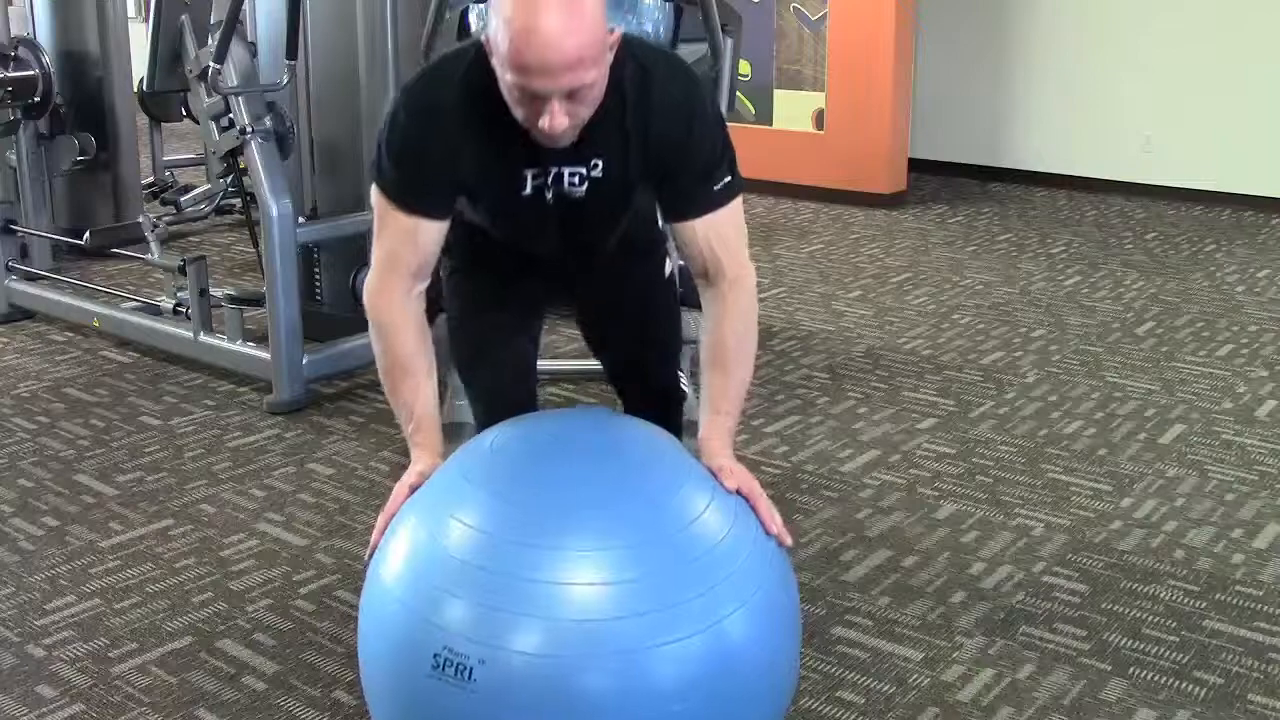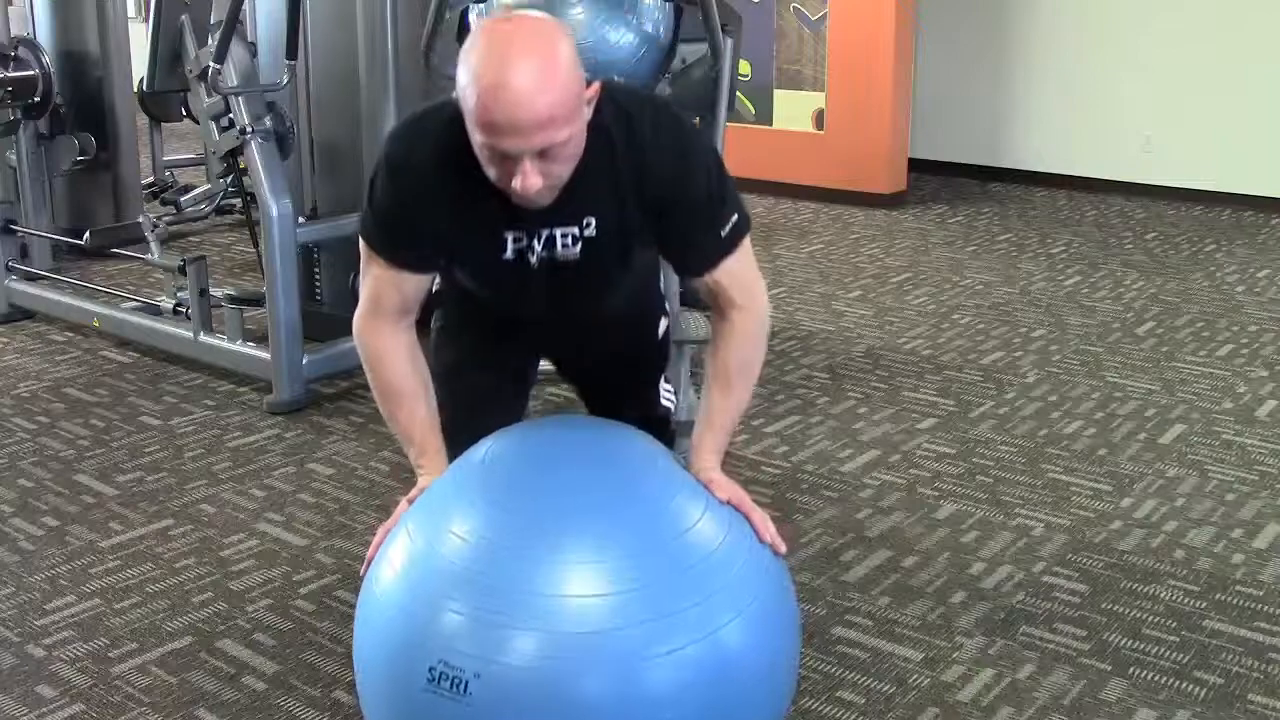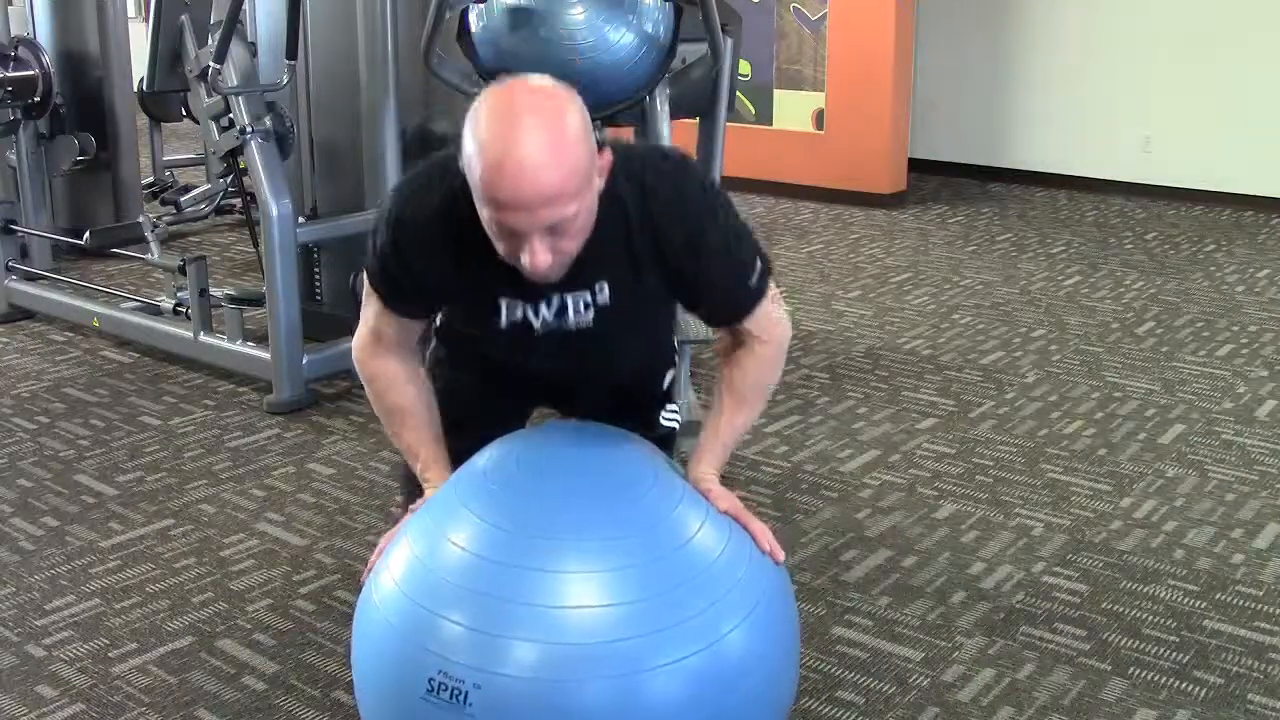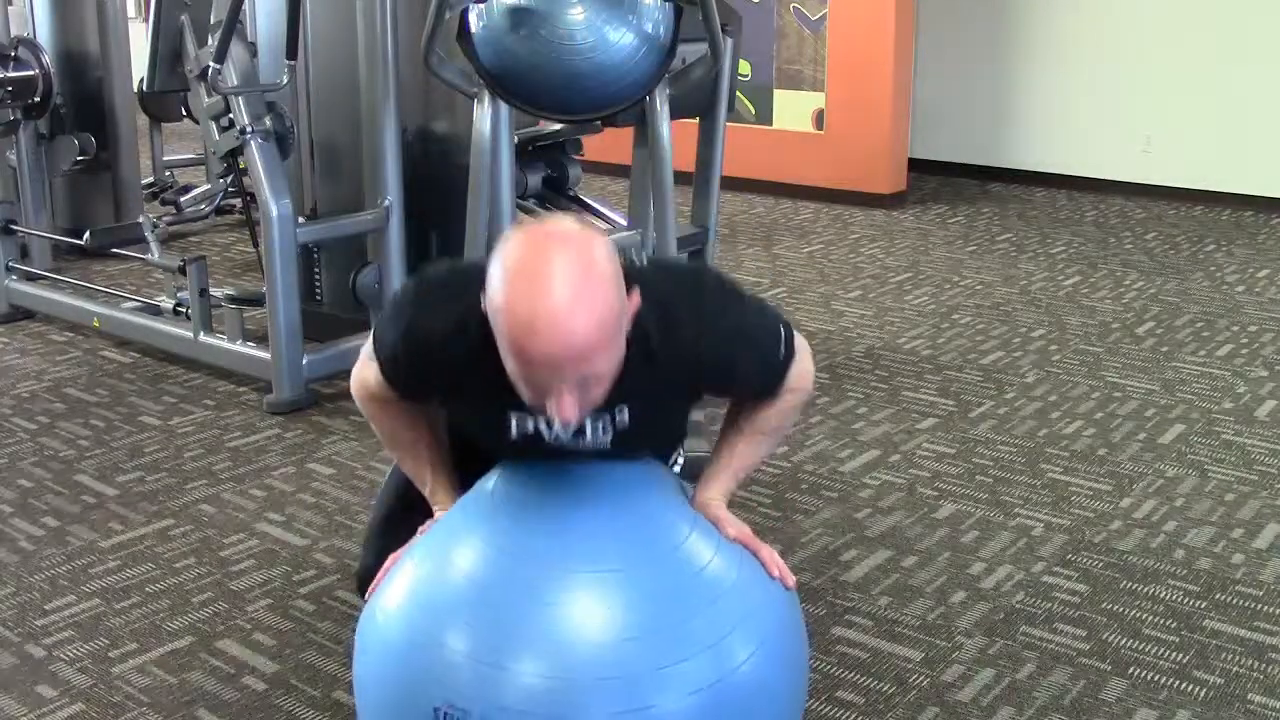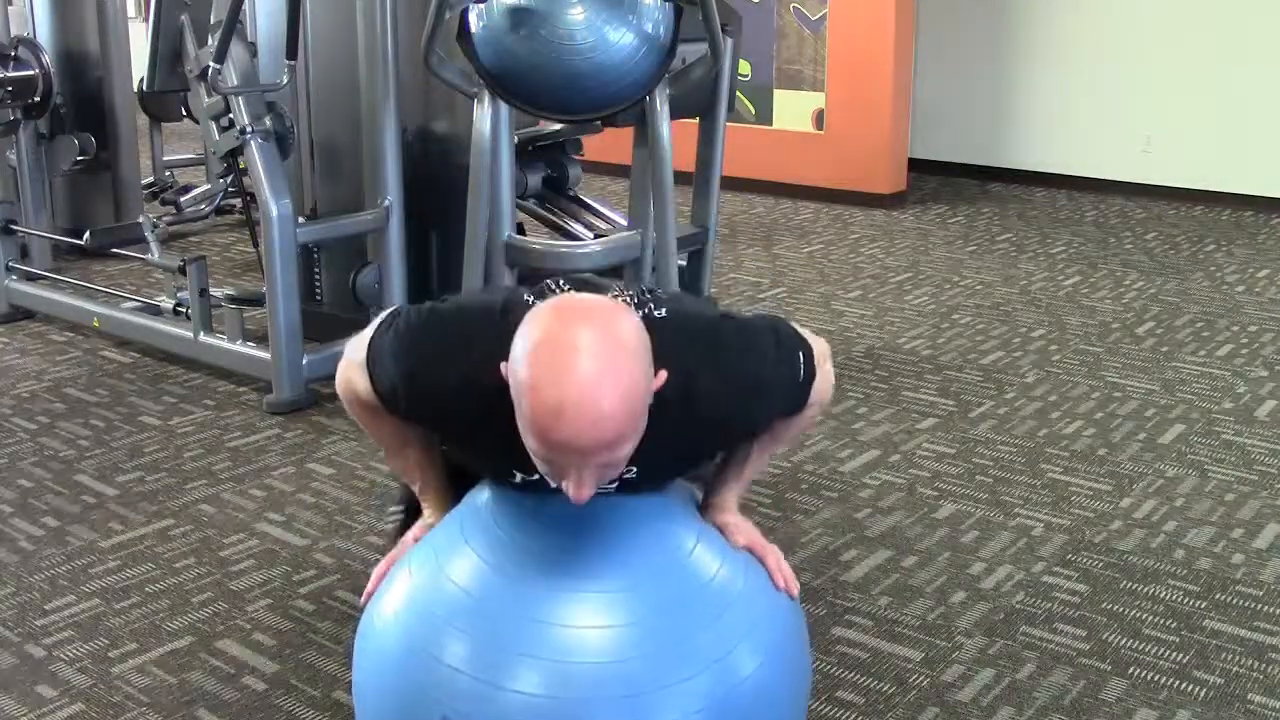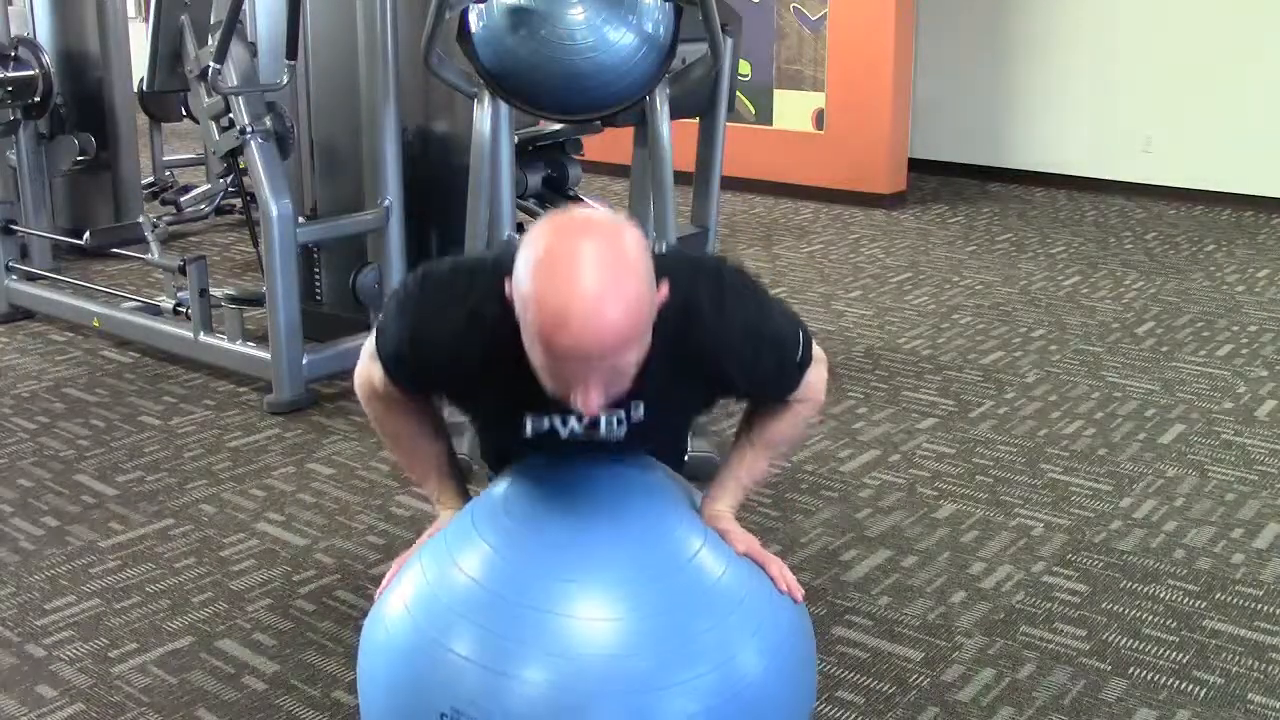
dt=0.3s
person 1, frame 1
left shoulder: (668, 94)
right shoulder: (436, 105)
left elbow: (726, 276)
right elbow: (397, 282)
left wrist: (716, 447)
right wrist: (426, 454)
left hip: (619, 243)
right hip: (492, 249)
left knee: (656, 410)
right knee: (505, 426)
person 1, frame 2
left shoulder: (660, 142)
right shoulder: (418, 160)
left elbow: (740, 303)
right elbow: (384, 319)
left wrist: (706, 463)
right wrist: (432, 473)
left hip: (617, 306)
right hip: (483, 312)
person 1, frame 3
left shoulder: (673, 203)
right shoulder: (424, 213)
left elbow: (764, 333)
right elbow: (382, 347)
left wrist: (704, 471)
right wrist: (437, 483)
left hip: (625, 367)
right hip: (481, 362)
person 1, frame 4
left shoulder: (695, 319)
right shoulder: (436, 319)
left elbow: (792, 377)
right elbow: (374, 388)
left wrist: (711, 497)
right wrist: (447, 508)
person 1, frame 5
left shoulder: (718, 370)
right shoulder: (443, 357)
left elbow: (816, 373)
right elbow: (356, 377)
left wrist: (723, 500)
right wrist: (437, 507)
person 1, frame 6
left shoulder: (718, 310)
right shoulder: (445, 313)
left elbow: (803, 385)
right elbow: (378, 383)
left wrist: (720, 503)
right wrist: (451, 506)
